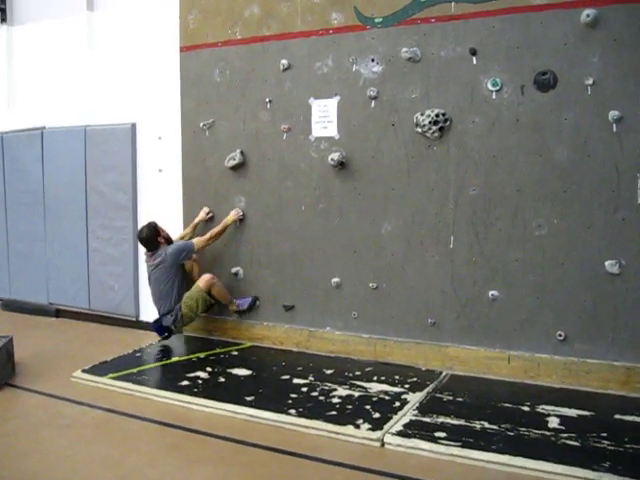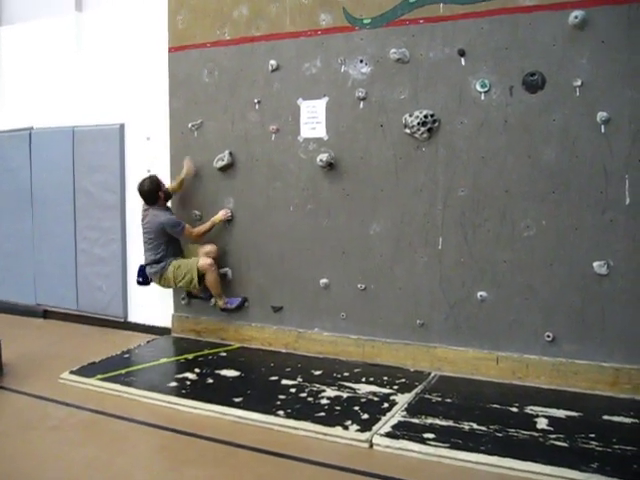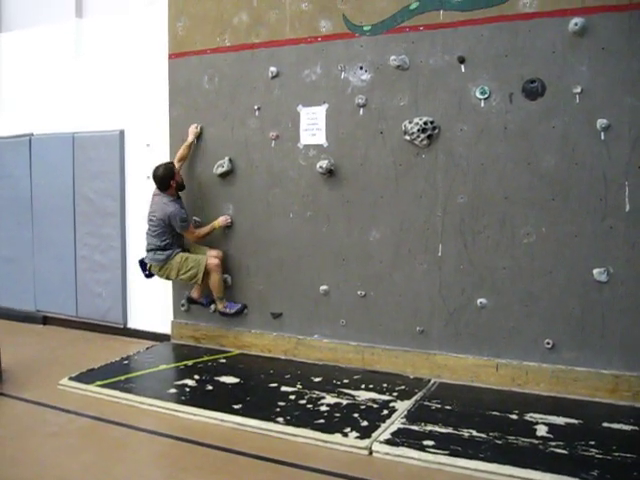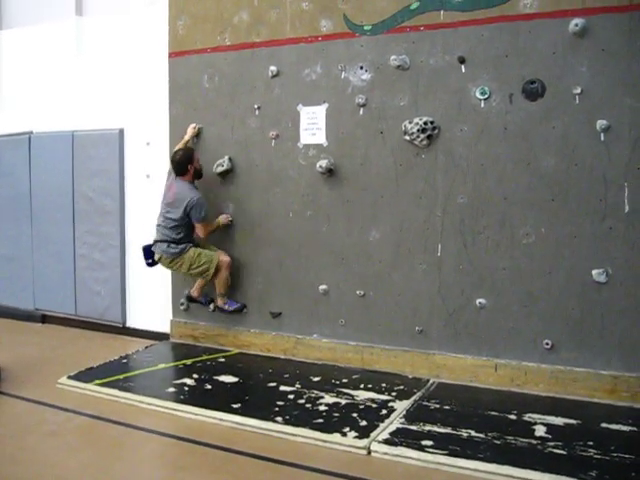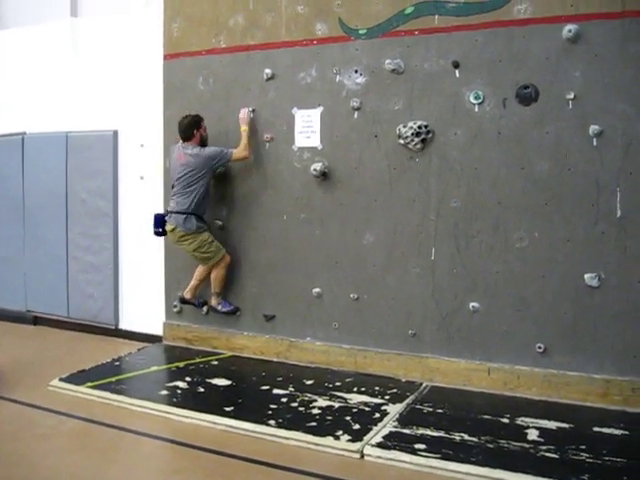
dt=0.4s
person 1, frame 1
left shoulder: (151, 254)
right shoulder: (170, 253)
left elbow: (180, 240)
right elbow: (207, 239)
left wrist: (197, 221)
right wrist: (228, 220)
left hip: (171, 307)
right hip: (177, 314)
left knee: (191, 259)
right knee: (208, 278)
left ankle: (204, 300)
right ankle: (234, 305)
person 1, frame 2
left shoulder: (150, 206)
right shoulder: (164, 218)
left elbow: (171, 190)
right elbow: (194, 234)
left wrist: (183, 176)
right wrist: (216, 219)
left hip: (168, 258)
right hip: (162, 270)
left knee: (211, 250)
right knee: (208, 264)
left ankle: (194, 288)
right ankle: (222, 302)
person 1, frame 3
left shoulder: (161, 191)
right shoulder: (172, 209)
left elbow: (179, 160)
right elbow: (194, 236)
left wrist: (190, 139)
right wrist: (216, 224)
left hip: (171, 250)
right hip: (163, 261)
left knee: (216, 255)
right knee: (214, 264)
left ankle: (196, 294)
right ankle: (222, 305)
person 1, frame 4
left shoulder: (172, 179)
right shoulder: (194, 197)
left elbow: (176, 157)
right elbow: (203, 232)
left wrist: (188, 138)
right wrist: (219, 222)
left hip: (166, 246)
right hip: (173, 252)
left knee: (214, 259)
right knee: (224, 261)
left ankle: (195, 293)
right ankle: (222, 301)
person 1, frame 5
left shoulder: (175, 151)
right shoulder: (205, 155)
right elbow: (244, 153)
right wrist: (244, 126)
left hip: (174, 222)
right hip: (187, 224)
left knee: (211, 258)
right knee: (222, 259)
left ankle: (188, 294)
right ankle: (216, 301)
